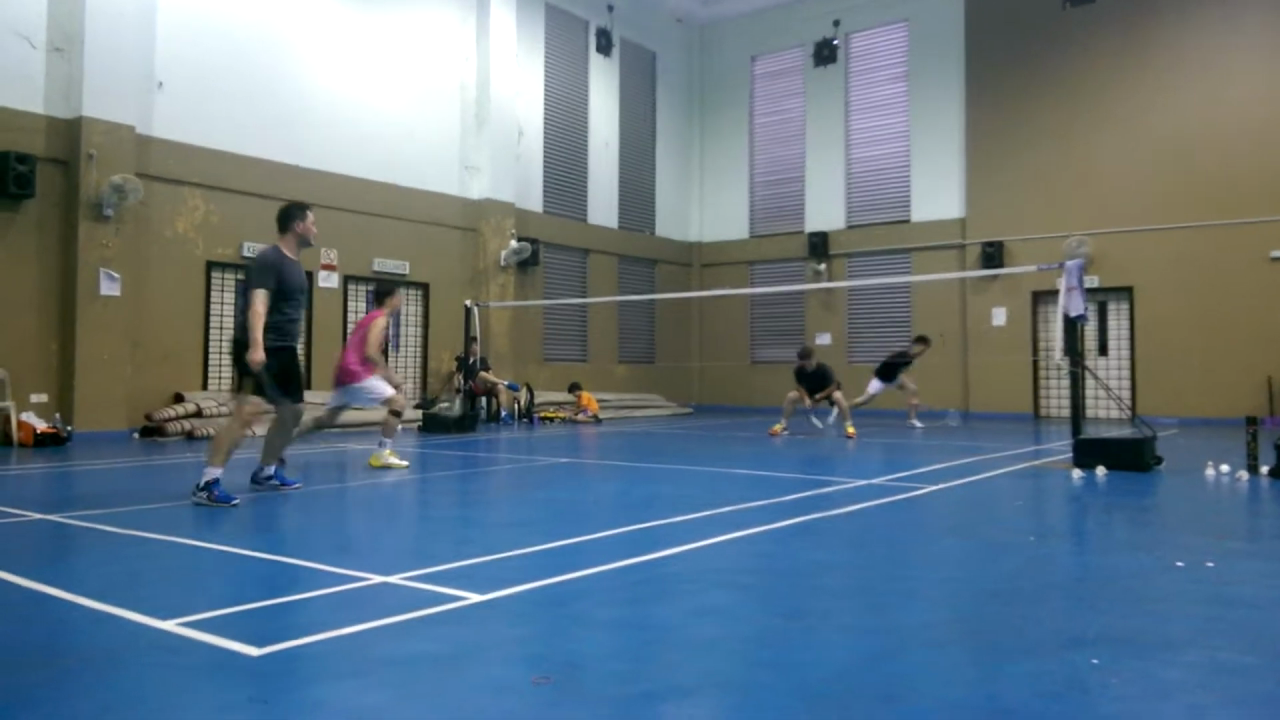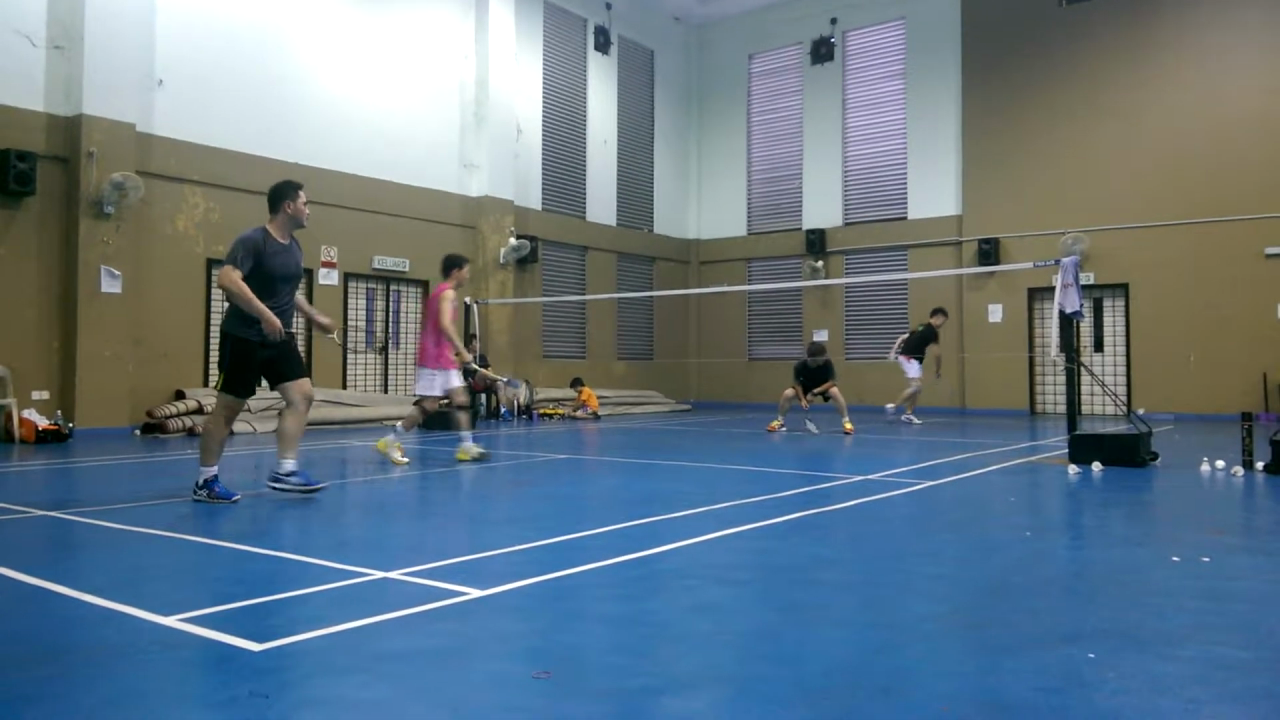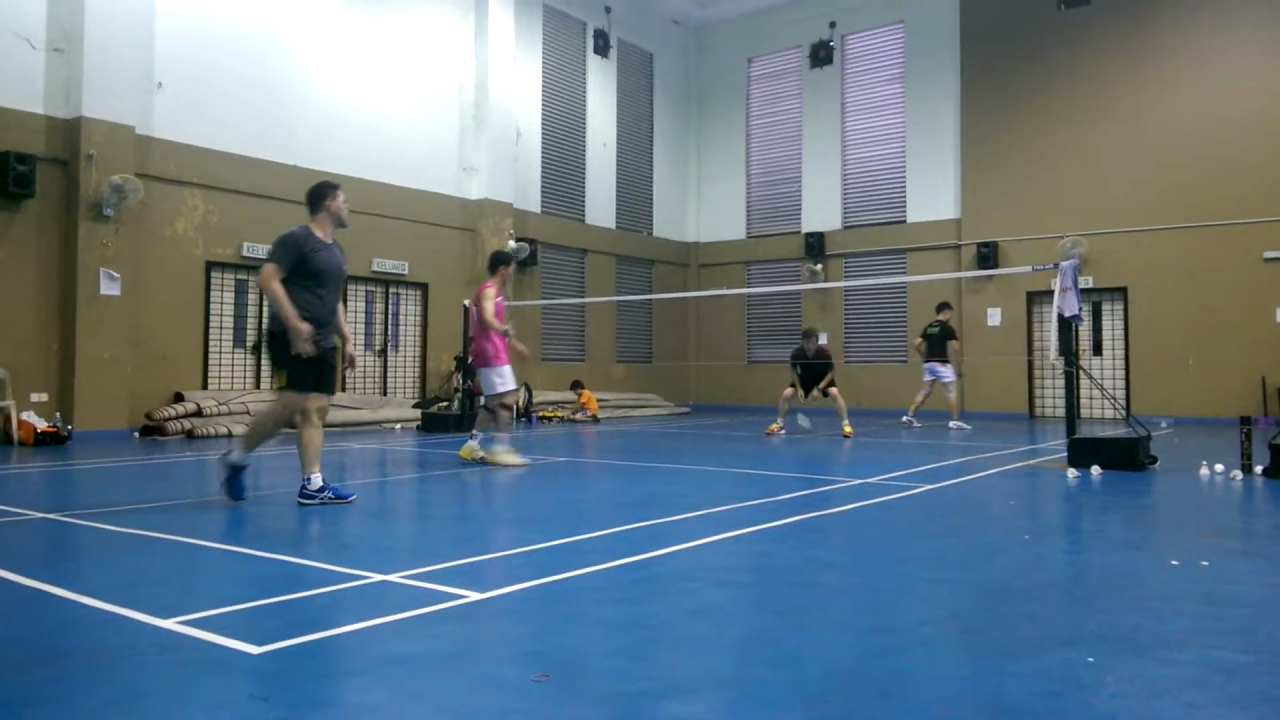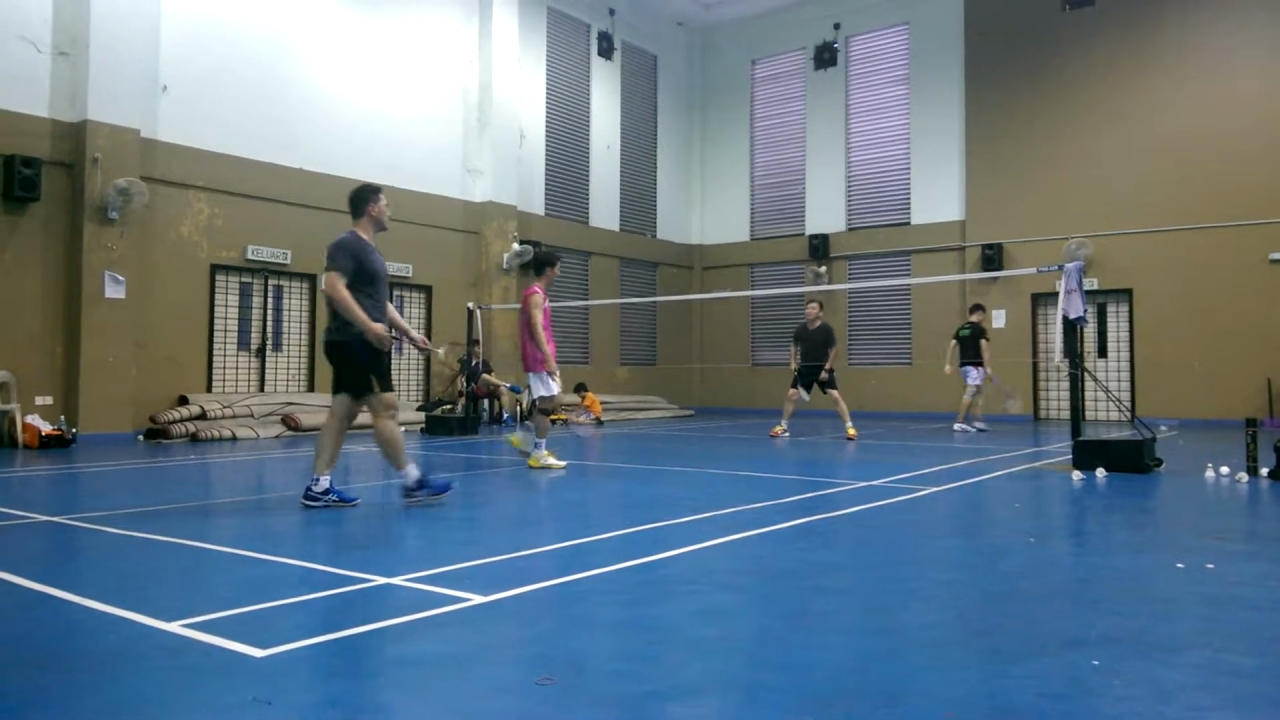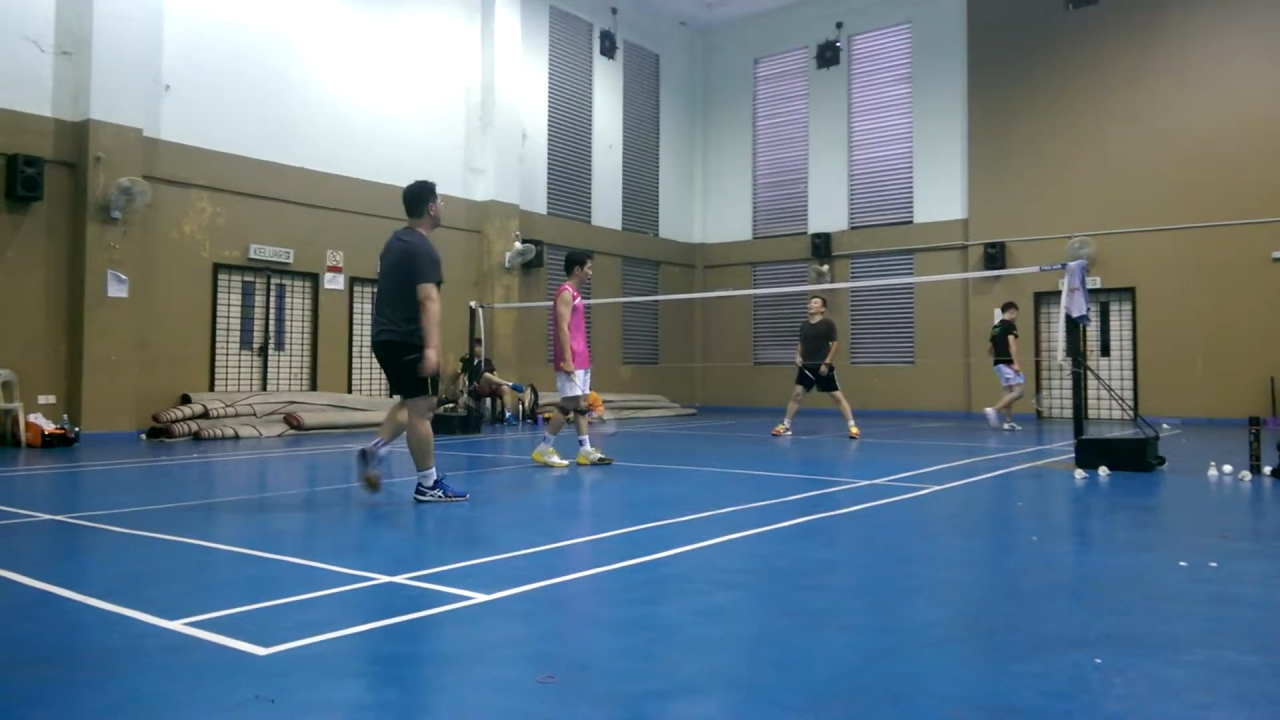
dt=0.4s
person 1, frame 1
left shoulder: (296, 263)
right shoulder: (268, 260)
right elbow: (257, 304)
right wrist: (255, 346)
left hip: (284, 350)
right hip: (258, 351)
left knee: (292, 412)
right knee: (249, 411)
left ankle: (266, 471)
right ankle: (207, 483)
person 1, frame 2
left shoulder: (294, 247)
right shoulder: (253, 241)
right elbow: (227, 280)
left wrist: (313, 316)
right wrist: (264, 315)
left hip: (280, 338)
right hip: (244, 338)
left knee: (301, 396)
right knee: (227, 409)
left ankle: (285, 470)
right ankle: (205, 481)
person 1, frame 3
left shoulder: (337, 251)
right shoulder: (296, 239)
right elbow: (268, 279)
left wrist: (346, 341)
right wrist: (294, 323)
left hip: (321, 342)
right hip: (291, 339)
left knee: (316, 412)
right knee: (290, 406)
left ankle: (313, 484)
right ankle: (237, 457)
person 1, frame 4
left shoulder: (370, 250)
right shoulder: (347, 245)
left elbow: (381, 302)
right elbow: (332, 288)
left wrist: (409, 333)
right wrist: (368, 325)
left hip: (358, 344)
right hip: (354, 342)
left knee: (341, 414)
right knee: (385, 409)
left ankle: (318, 487)
right ankle: (412, 482)
person 1, frame 5
left shoulder: (395, 243)
right shoulder: (422, 249)
right elbow: (428, 300)
right wrist: (432, 348)
left hip: (385, 337)
right hip: (408, 340)
left knee: (410, 403)
right knee: (422, 408)
left ankle: (376, 449)
right ankle: (428, 484)
person 2, frame 1
left shoulder: (370, 318)
right shoulder: (379, 319)
right elbow: (370, 353)
left wrist: (387, 378)
right wrist: (390, 377)
left hip: (346, 374)
right hip: (356, 374)
left knee: (327, 419)
right knee: (398, 403)
right ankle: (382, 453)
person 2, frame 2
left shoulder: (440, 293)
right shoulder: (448, 293)
right elbow: (445, 325)
left wrist: (452, 354)
right wrist: (463, 352)
left hip: (442, 358)
right hip: (434, 358)
left knee: (461, 398)
right knee: (428, 404)
left ankle: (467, 446)
right ankle: (391, 441)
person 2, frame 3
left shoulder: (493, 291)
right shoulder: (488, 290)
right elbow: (487, 318)
left wrist: (514, 344)
right wrist: (504, 329)
left hip: (491, 355)
right hip: (492, 356)
left knee: (492, 402)
right knee: (508, 399)
left ankle: (471, 446)
right ankle: (500, 449)
person 2, frame 4
left shoulder: (539, 294)
right shoulder: (535, 295)
right elbow: (536, 329)
right wrist: (548, 359)
left hip: (544, 359)
right hip: (539, 360)
left knee: (550, 402)
right knee: (545, 404)
left ankle: (523, 438)
right ankle: (538, 453)
person 2, frame 5
left shoulder: (574, 294)
right shoulder: (566, 293)
right elbow: (562, 329)
right wrist: (567, 360)
left hip: (580, 360)
right hip: (571, 361)
left knee: (581, 404)
right knee: (567, 405)
left ankle: (585, 450)
right ankle: (544, 449)
